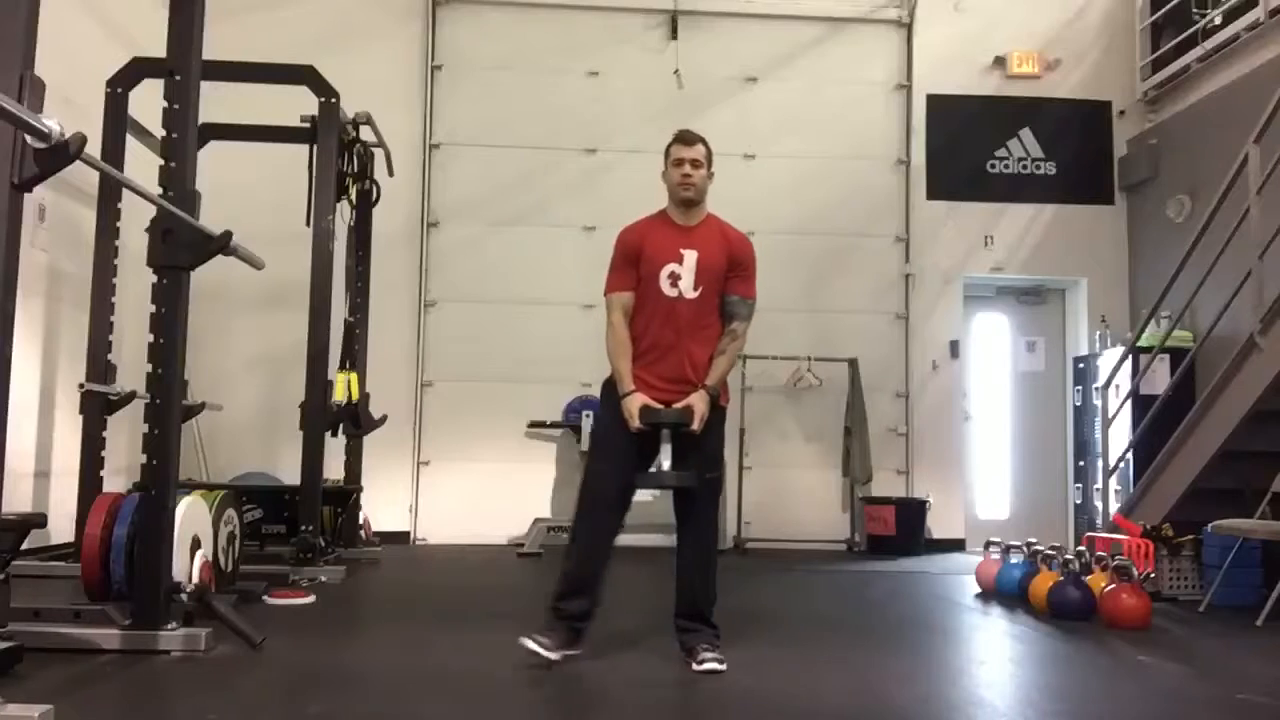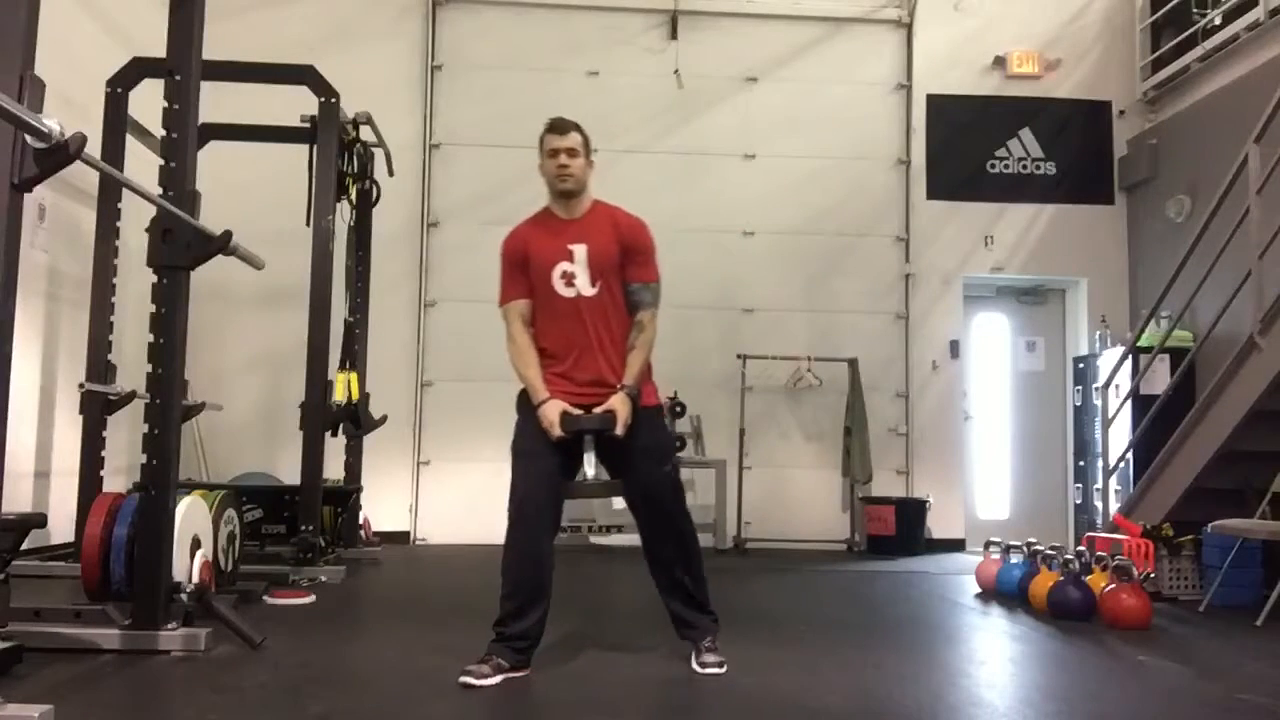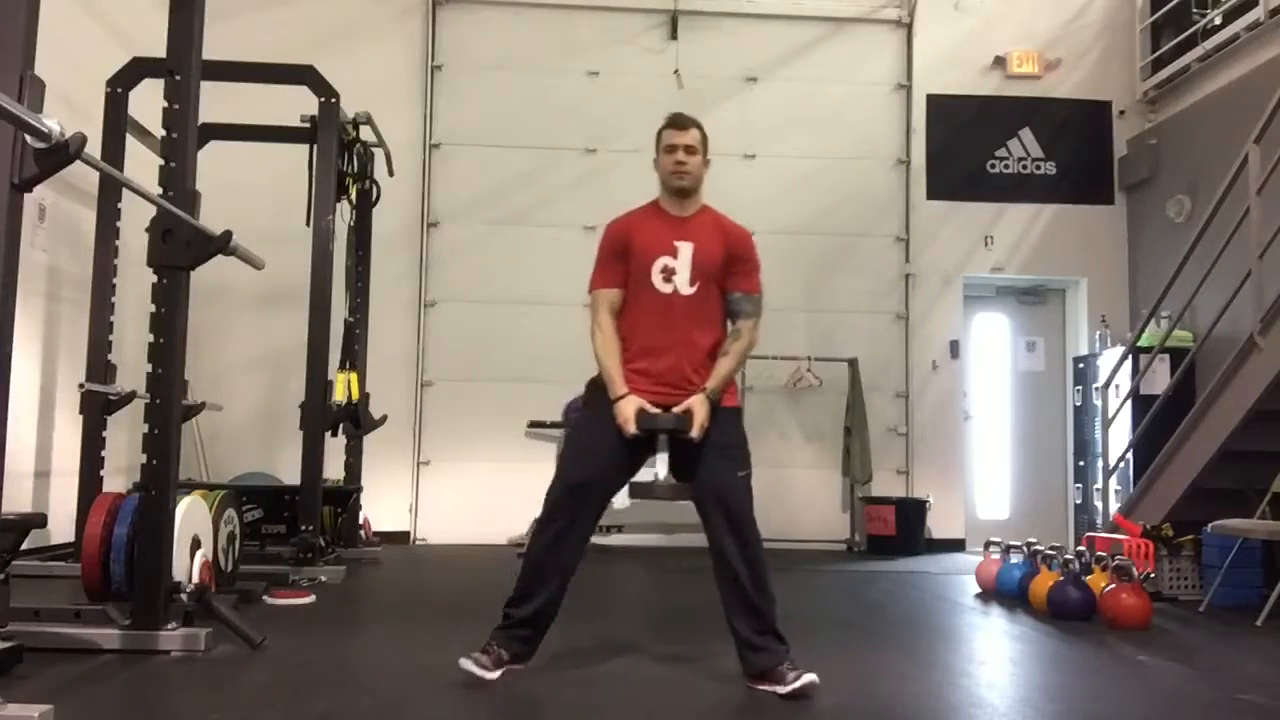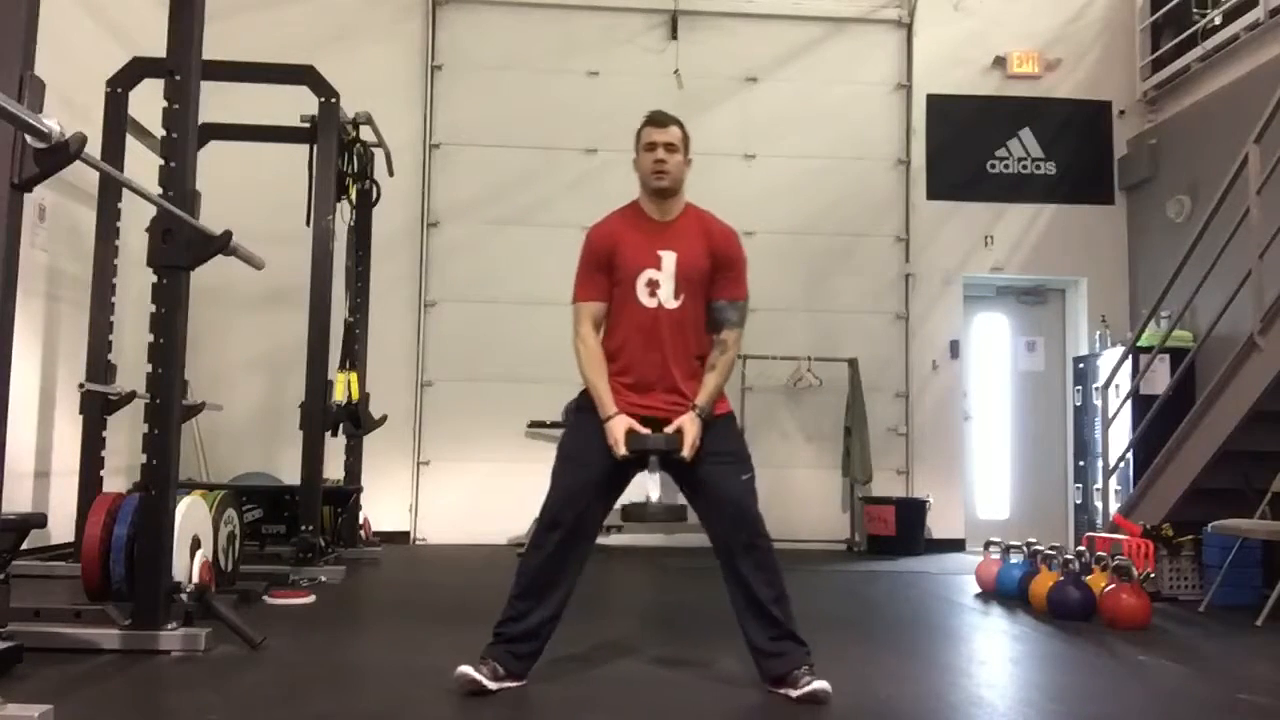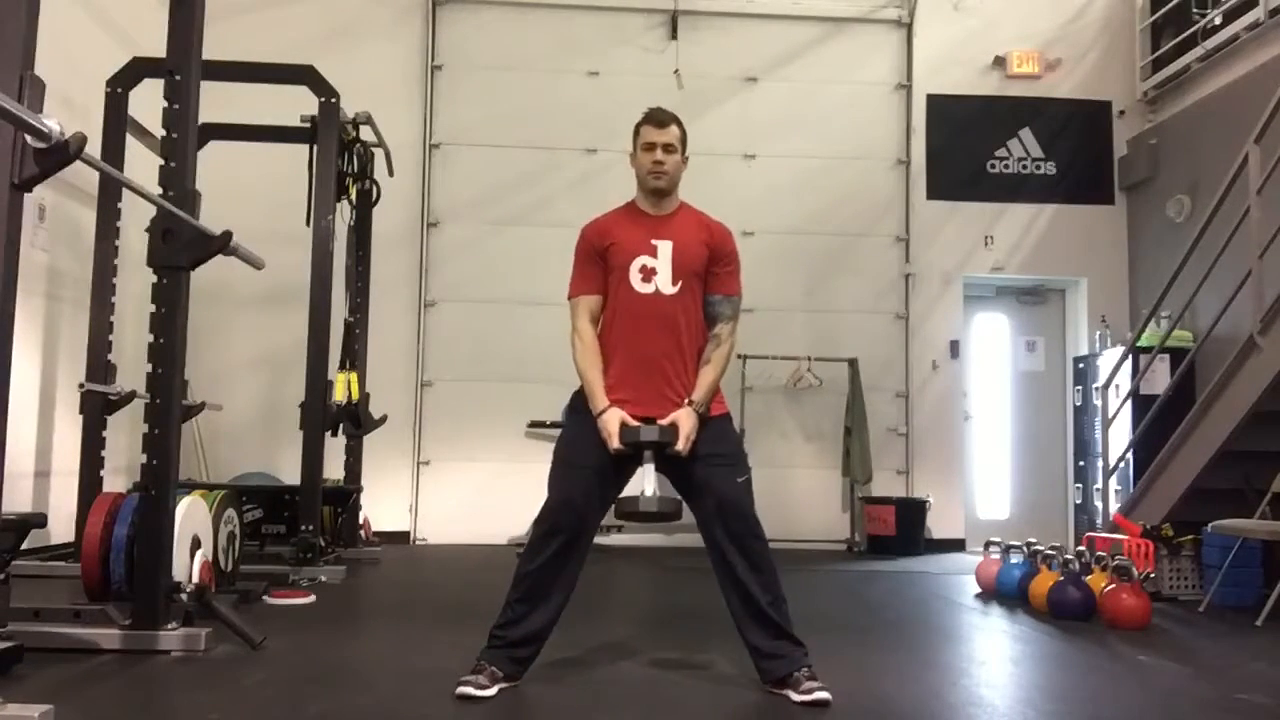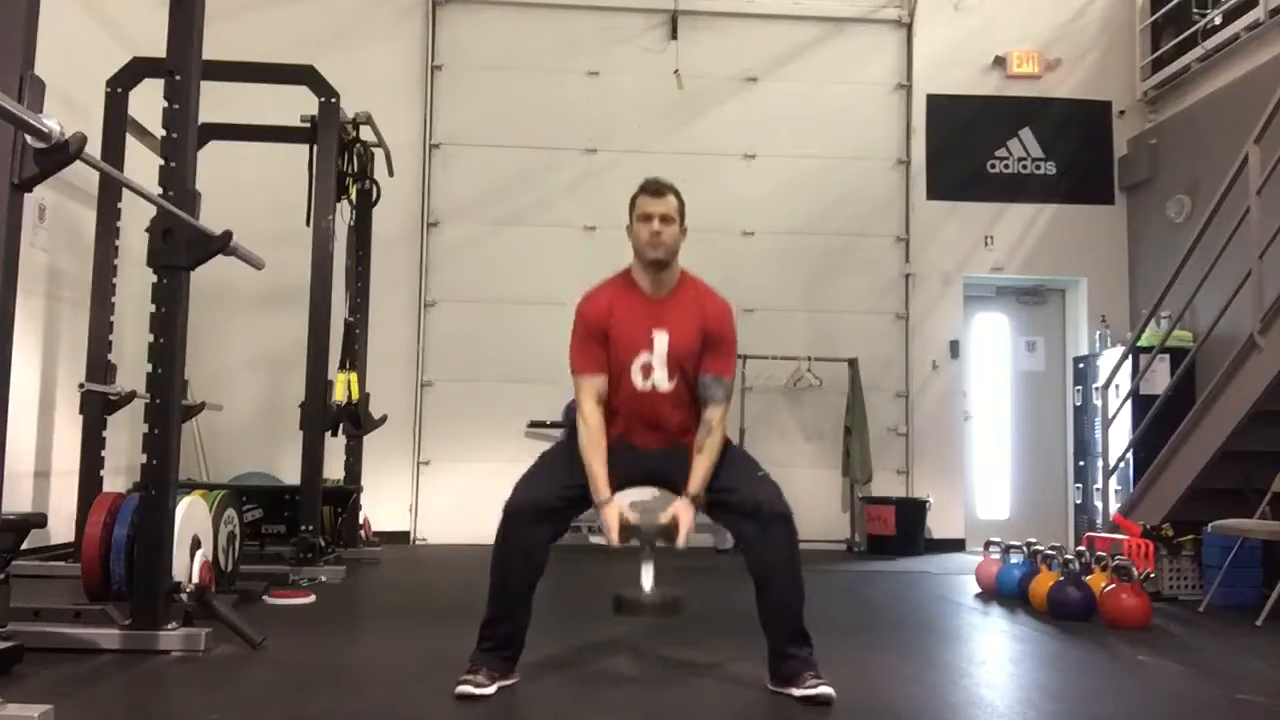
dt=0.7s
person 1, frame 1
left shoulder: (736, 246)
right shoulder: (635, 238)
left elbow: (737, 327)
right elbow: (619, 317)
left wrist: (707, 392)
right wrist: (629, 390)
left hip: (700, 401)
right hip: (632, 394)
left knee: (699, 519)
right knee: (598, 507)
left ankle: (698, 634)
right ankle: (566, 626)
person 1, frame 2
left shoulder: (628, 230)
right shoulder: (520, 241)
left elbow: (645, 319)
right elbow: (518, 328)
left wrist: (628, 393)
right wrist: (544, 399)
left hip: (628, 398)
right hip: (550, 403)
left knee: (665, 513)
right knee: (530, 522)
left ankle: (700, 635)
right ankle: (511, 649)
person 1, frame 3
left shoulder: (733, 239)
right shoulder: (623, 231)
left elbow: (745, 327)
right elbow: (604, 317)
left wrist: (707, 395)
right wrist: (621, 395)
left hip: (708, 402)
right hip: (624, 396)
left knee: (735, 525)
right knee: (567, 509)
left ankle: (766, 658)
right ankle: (511, 640)
person 1, frame 4
left shoulder: (720, 239)
right shoulder: (605, 236)
left elbow: (729, 334)
right elbow: (587, 331)
left wrist: (698, 412)
right wrist: (610, 414)
left hip: (699, 411)
right hip: (613, 408)
left knee: (742, 529)
right knee: (562, 525)
left ankle: (786, 664)
right ankle: (506, 658)
person 1, frame 5
left shoulder: (713, 237)
right shoulder: (600, 233)
left elbow: (723, 331)
right elbow: (584, 325)
left wrist: (695, 408)
right wrist: (601, 408)
left hip: (696, 413)
right hip: (608, 411)
left knee: (739, 532)
right knee: (559, 530)
left ankle: (786, 666)
right ankle: (502, 659)
person 1, frame 6
left shoulder: (712, 311)
right shoulder: (596, 307)
left elbow: (715, 412)
right elbow: (589, 407)
left wrist: (691, 497)
right wrist: (604, 498)
left hip: (685, 442)
right hip: (613, 439)
left knee: (770, 514)
right knee: (525, 510)
left ankle: (792, 666)
right ankle: (495, 659)
